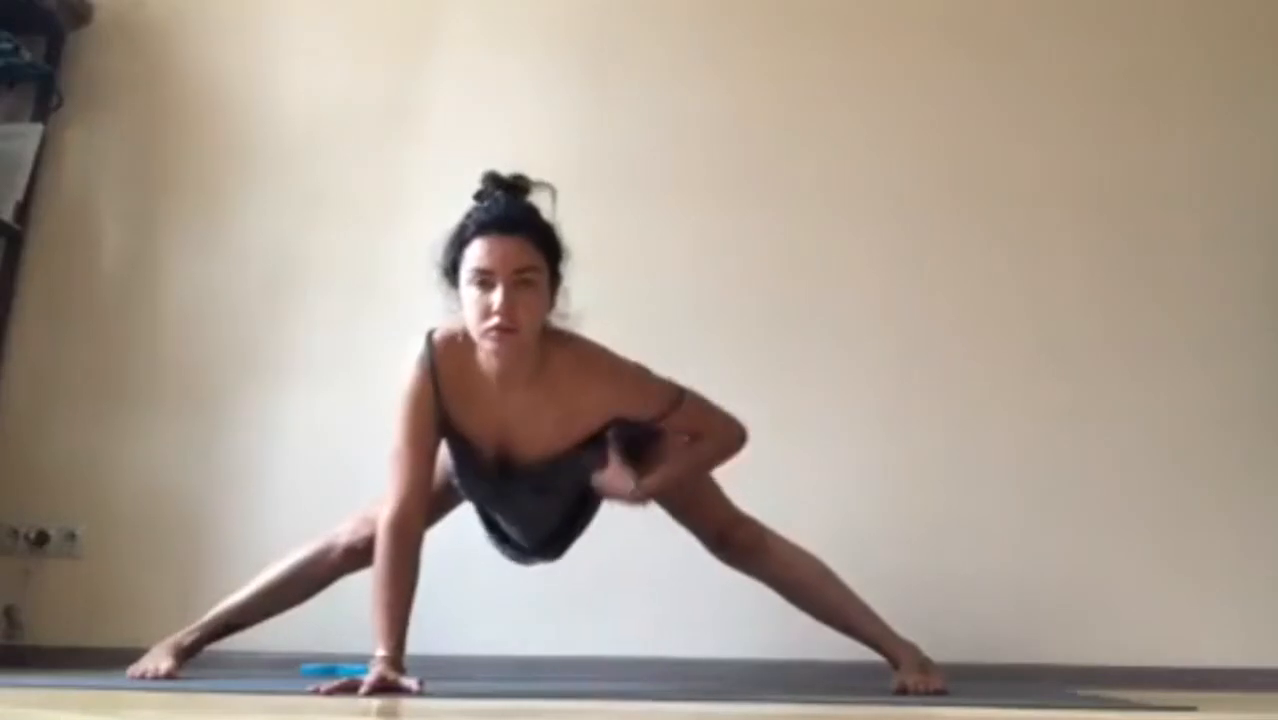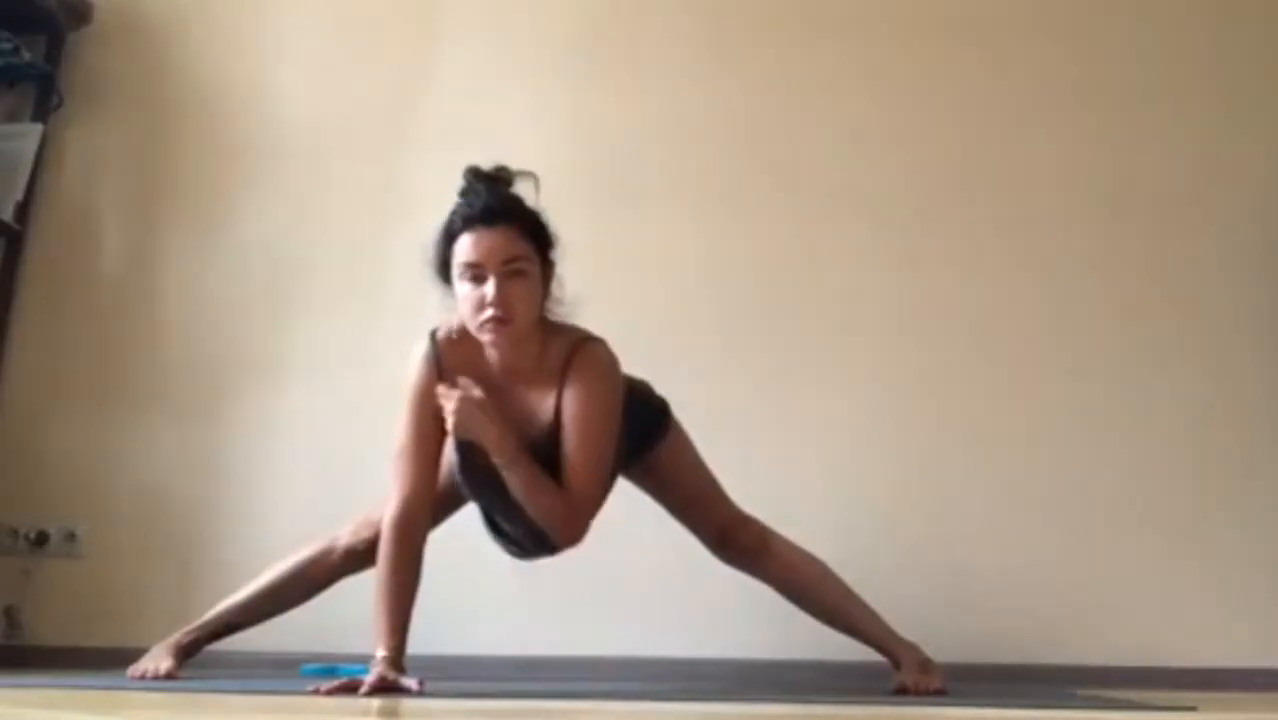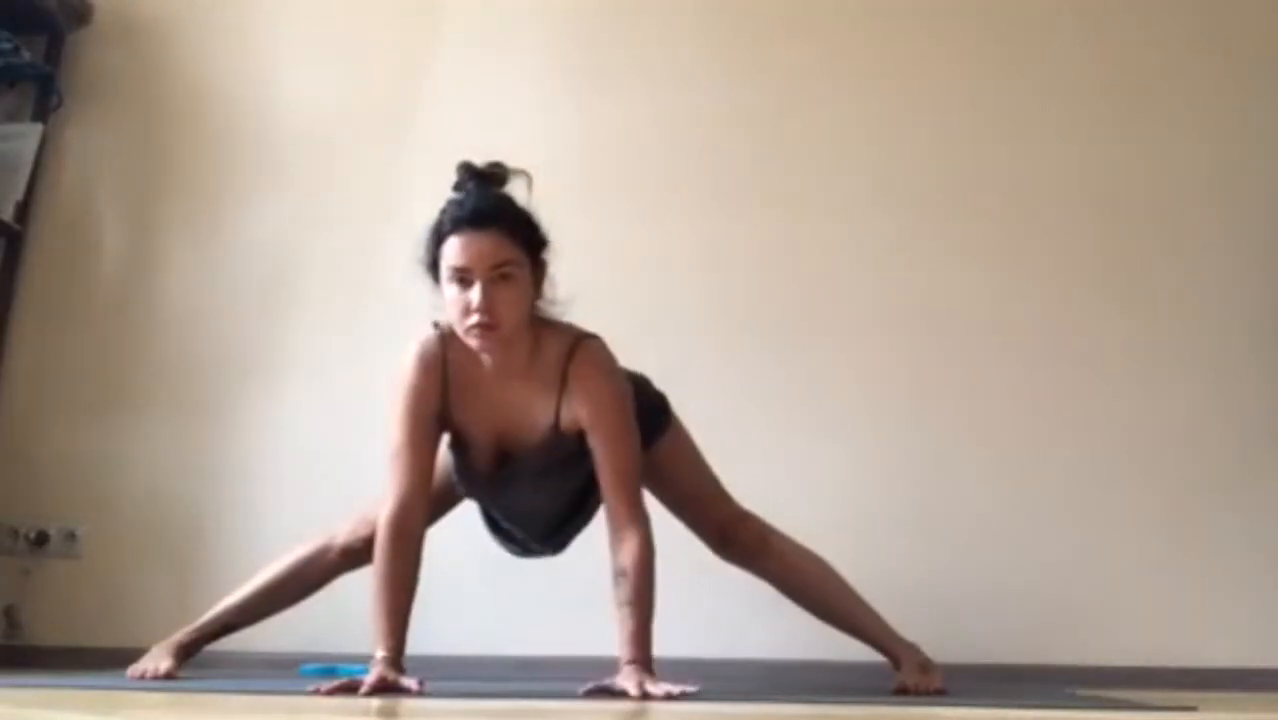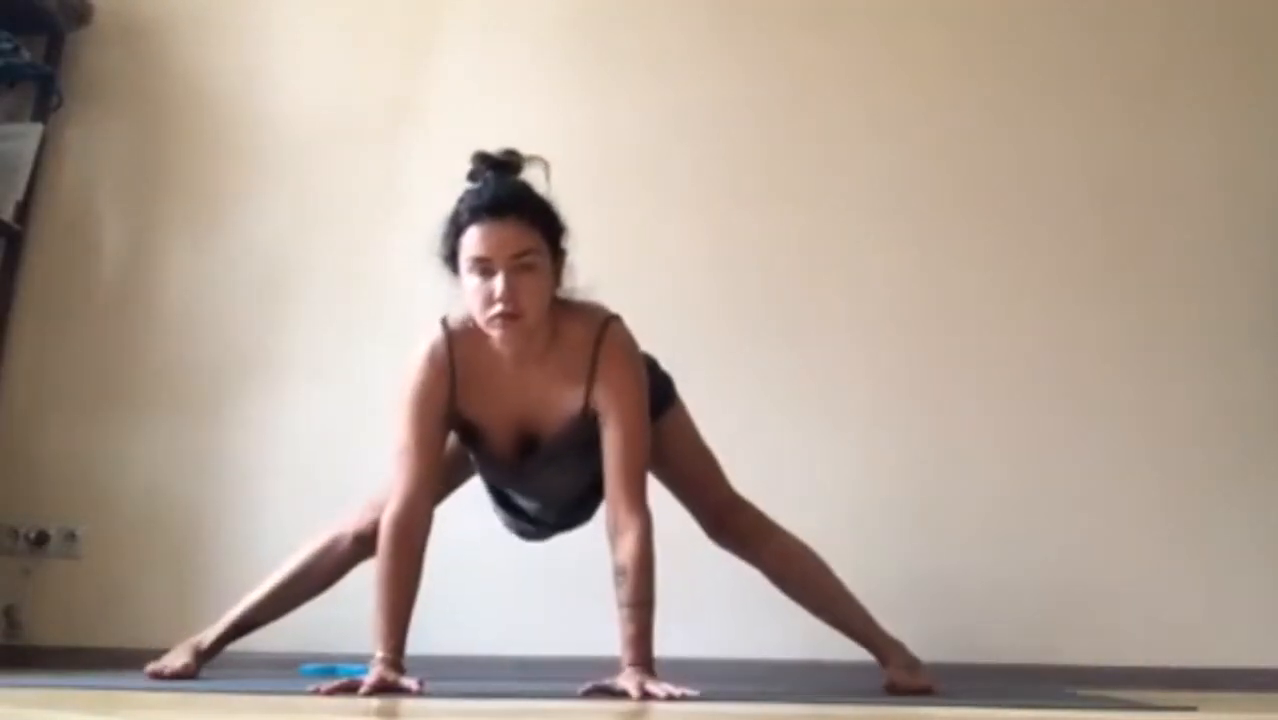
dt=0.7s
person 1, frame 1
left shoulder: (597, 378)
right shoulder: (435, 362)
left elbow: (725, 432)
right elbow: (398, 521)
left wrist: (641, 484)
right wrist: (386, 659)
left hip: (602, 442)
right hip: (476, 456)
left knee: (737, 538)
right knee: (355, 540)
left ankle: (901, 650)
right ankle: (183, 639)
person 1, frame 2
left shoulder: (590, 366)
right shoulder: (438, 358)
left elbow: (573, 528)
right elbow: (405, 518)
left wrist: (498, 442)
right wrist: (387, 658)
left hip: (619, 428)
right hip: (490, 447)
left knee: (739, 538)
right knee: (362, 539)
left ankle: (903, 649)
right ankle: (184, 638)
person 1, frame 3
left shoulder: (587, 368)
right shoulder: (432, 361)
left elbow: (629, 526)
right elbow: (399, 518)
left wrist: (637, 659)
right wrist: (386, 658)
left hip: (617, 425)
right hip: (481, 453)
left knee: (740, 536)
right knee: (354, 540)
left ankle: (902, 650)
right ankle: (185, 638)
person 1, frame 4
left shoulder: (608, 349)
right shoulder: (443, 356)
left elbow: (628, 520)
right elbow: (403, 517)
left wrist: (636, 664)
right wrist: (385, 660)
left hip: (625, 406)
right hip: (487, 435)
left knee: (735, 524)
right knee: (363, 527)
left ankle: (892, 652)
right ankle: (203, 642)
